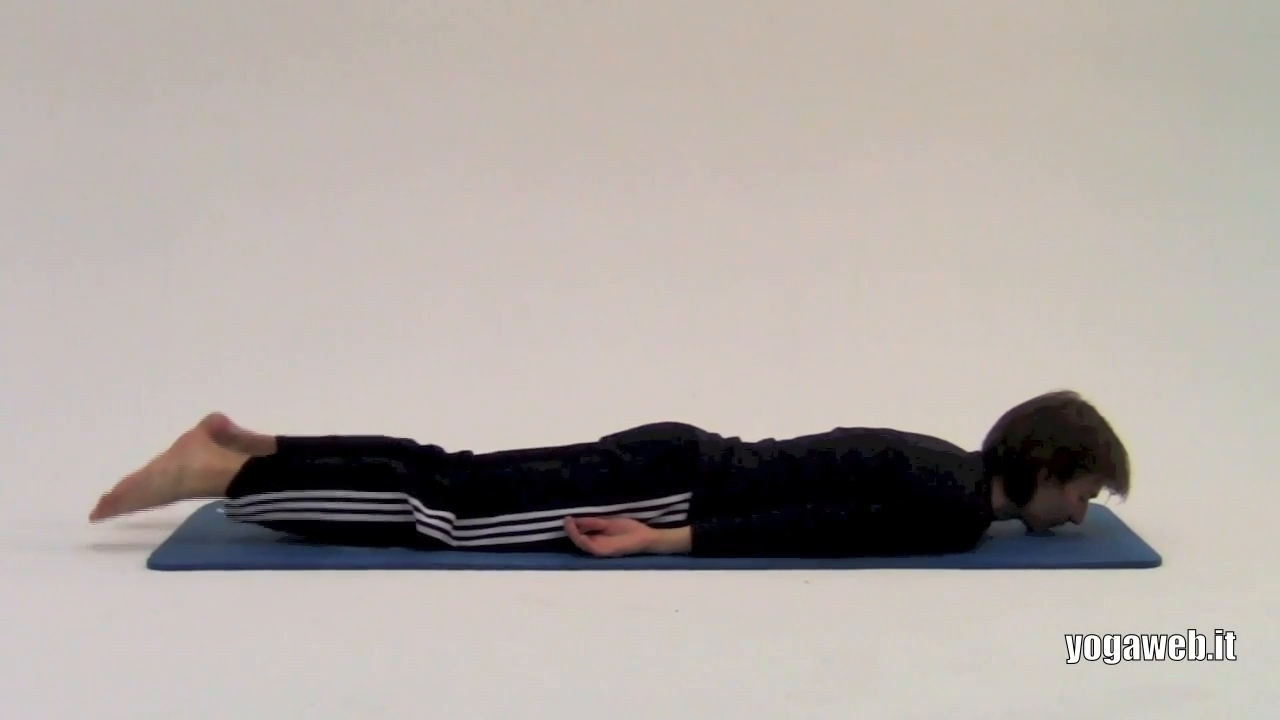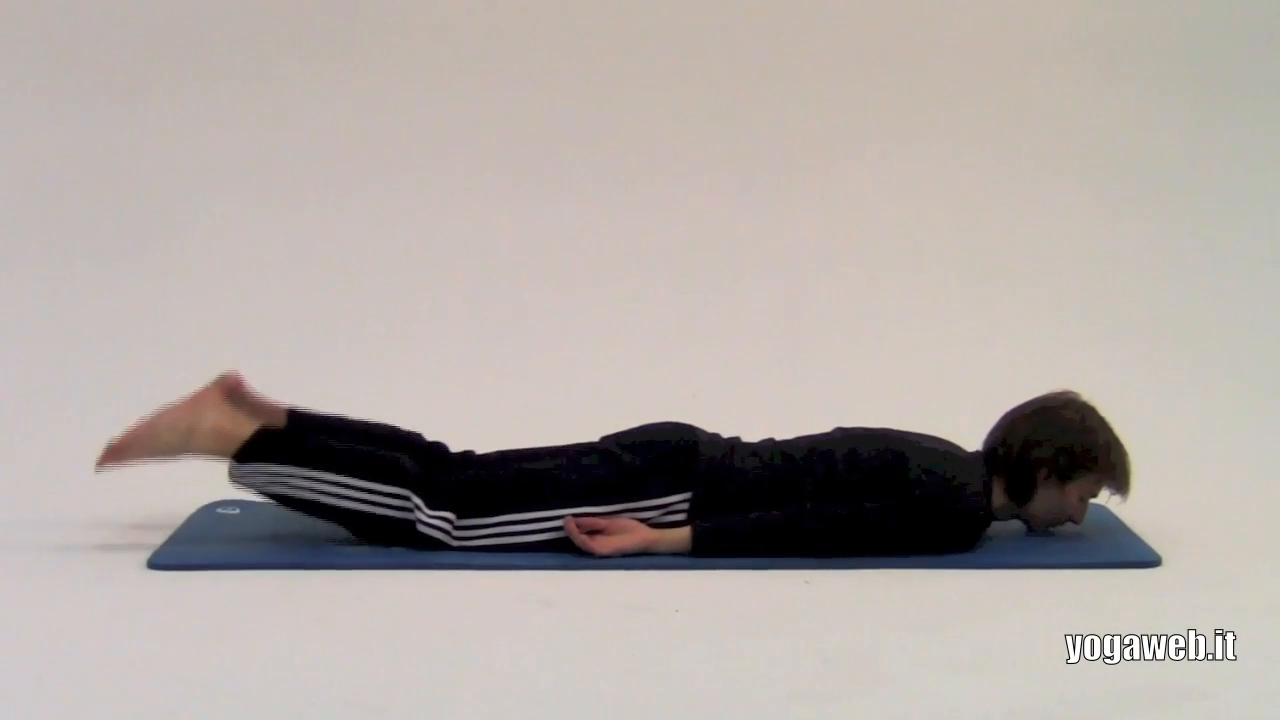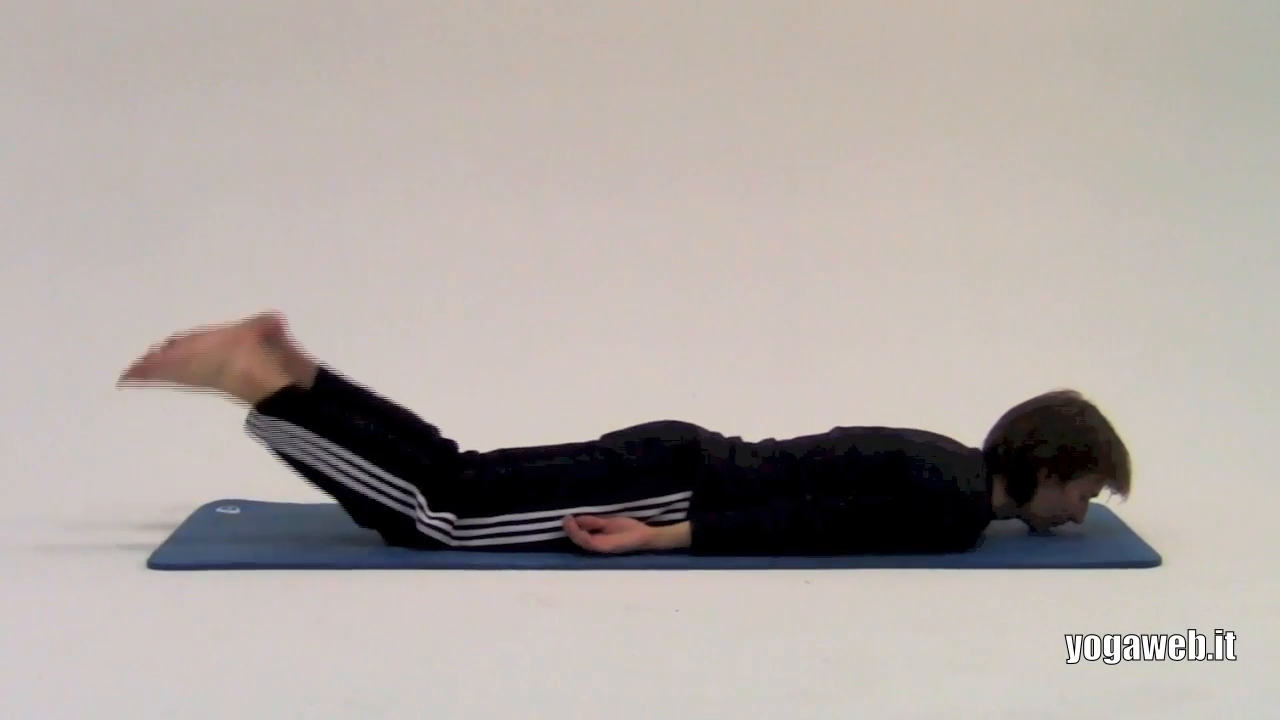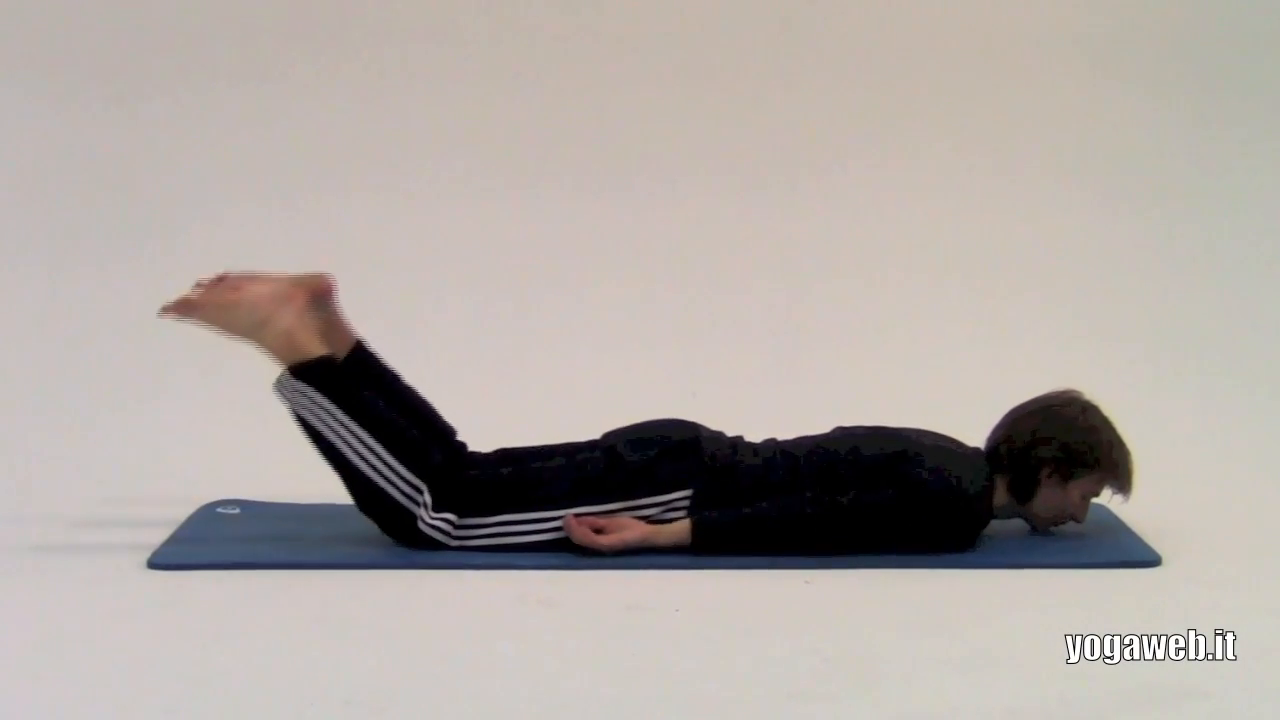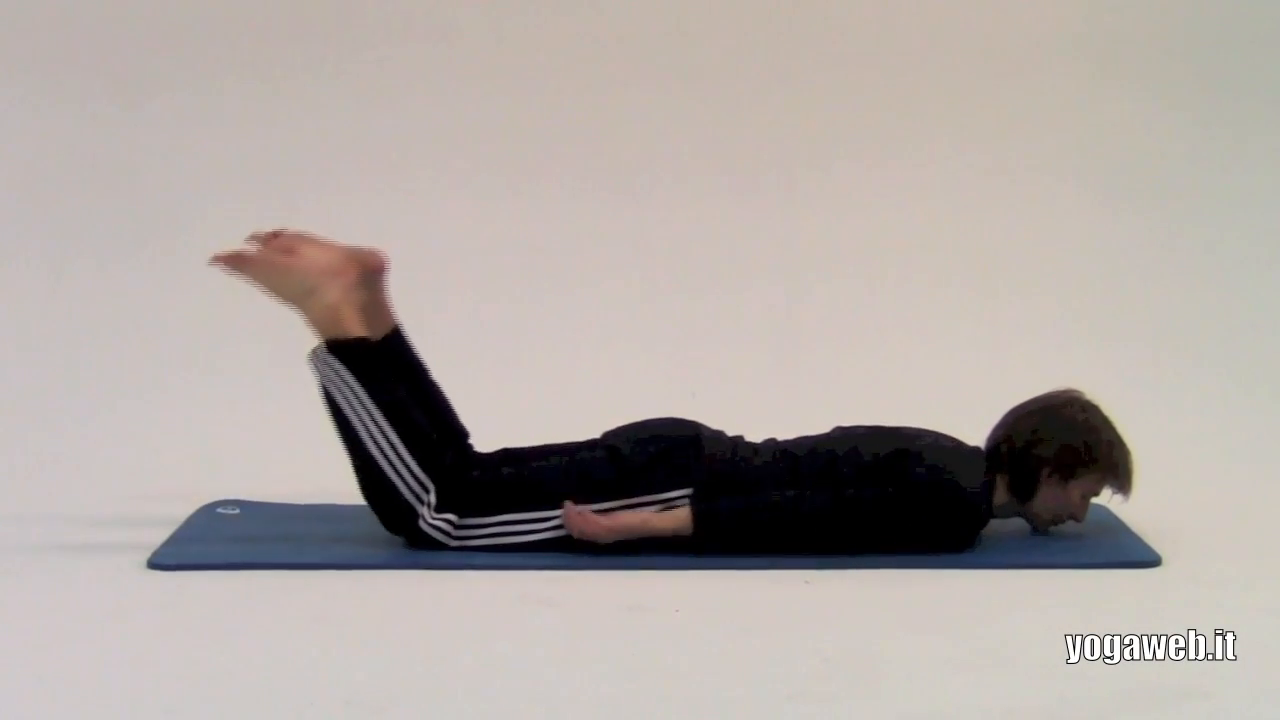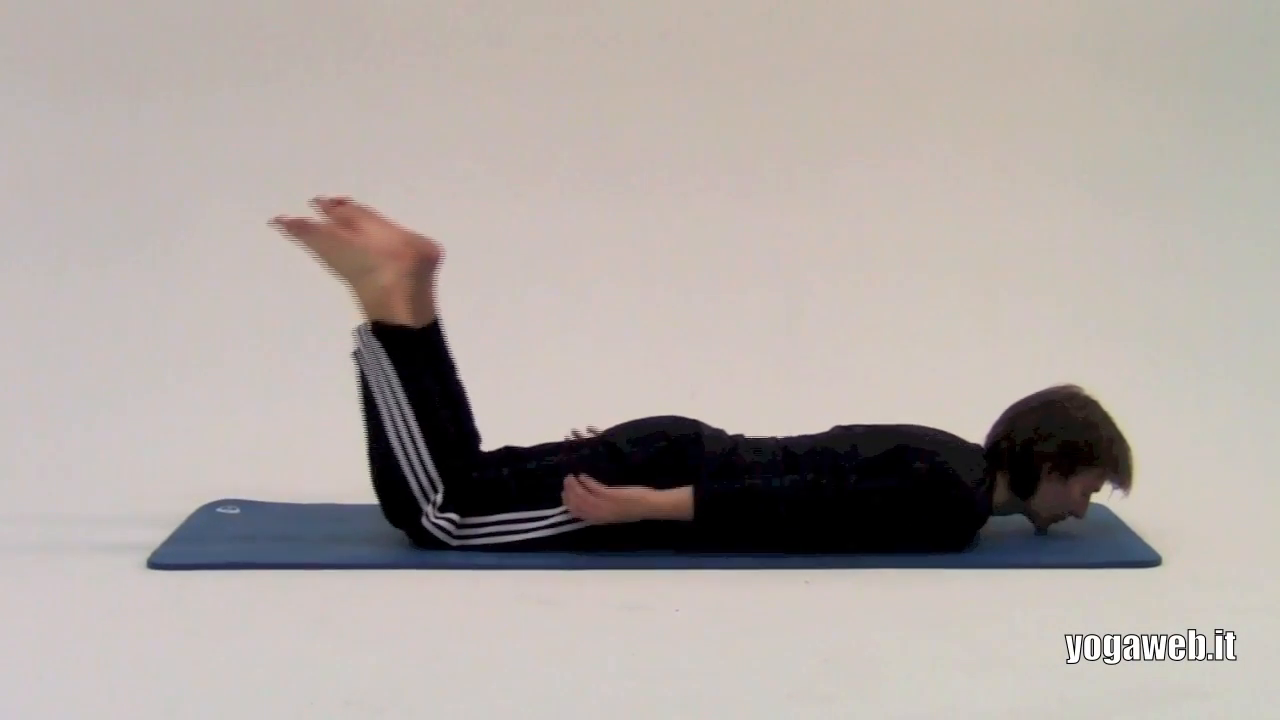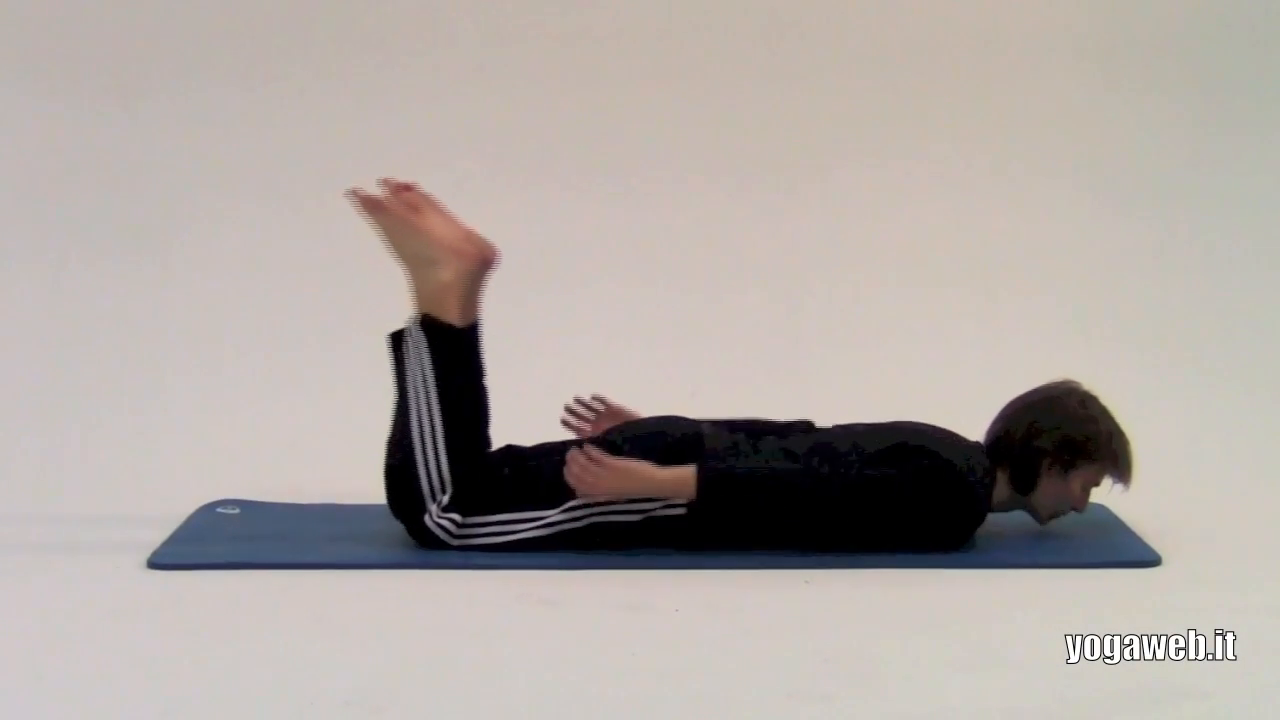
dt=0.2s
person 1, frame 1
left shoulder: (945, 465)
right shoulder: (960, 512)
right elbow: (814, 529)
right wrist: (667, 543)
left hip: (674, 465)
right hip: (673, 493)
left knee: (449, 477)
right knee: (438, 507)
left ankle: (246, 446)
right ankle: (217, 471)
person 1, frame 2
left shoulder: (946, 464)
right shoulder: (959, 513)
right elbow: (814, 528)
right wrist: (666, 541)
left hip: (672, 464)
right hip: (668, 492)
left knee: (445, 473)
right knee: (435, 512)
left ankle: (254, 415)
right ankle: (226, 433)
person 1, frame 3
left shoulder: (943, 463)
right shoulder: (956, 509)
right elbow: (810, 523)
right wrist: (664, 538)
left hip: (673, 464)
right hip: (670, 487)
left knee: (442, 473)
right knee: (434, 508)
left ankle: (281, 363)
right ankle: (252, 378)
person 1, frame 4
left shoulder: (947, 465)
right shoulder: (956, 509)
right elbow: (807, 521)
right wrist: (660, 536)
left hip: (676, 459)
right hip: (673, 485)
left knee: (446, 469)
right knee: (437, 506)
left ankle: (318, 325)
right ankle: (293, 338)
person 1, frame 5
left shoulder: (947, 460)
right shoulder: (954, 508)
right elbow: (804, 515)
right wrist: (647, 524)
left hip: (673, 458)
right hip: (673, 486)
left knee: (455, 475)
right knee: (436, 507)
left ankle: (359, 302)
right ankle: (338, 310)
person 1, frame 6
left shoulder: (947, 460)
right shoulder: (953, 506)
right elbow: (809, 506)
right wrist: (655, 506)
left hip: (676, 452)
right hip: (673, 480)
left knee: (457, 483)
right knee: (438, 508)
left ankle: (404, 288)
right ankle: (389, 292)
person 1, frame 7
left shoulder: (947, 456)
right shoulder: (953, 503)
right elbow: (812, 496)
right wrist: (655, 483)
left hip: (675, 463)
right hip: (669, 489)
left knee: (451, 488)
right knee: (434, 507)
left ankle: (454, 283)
right ankle: (441, 288)
